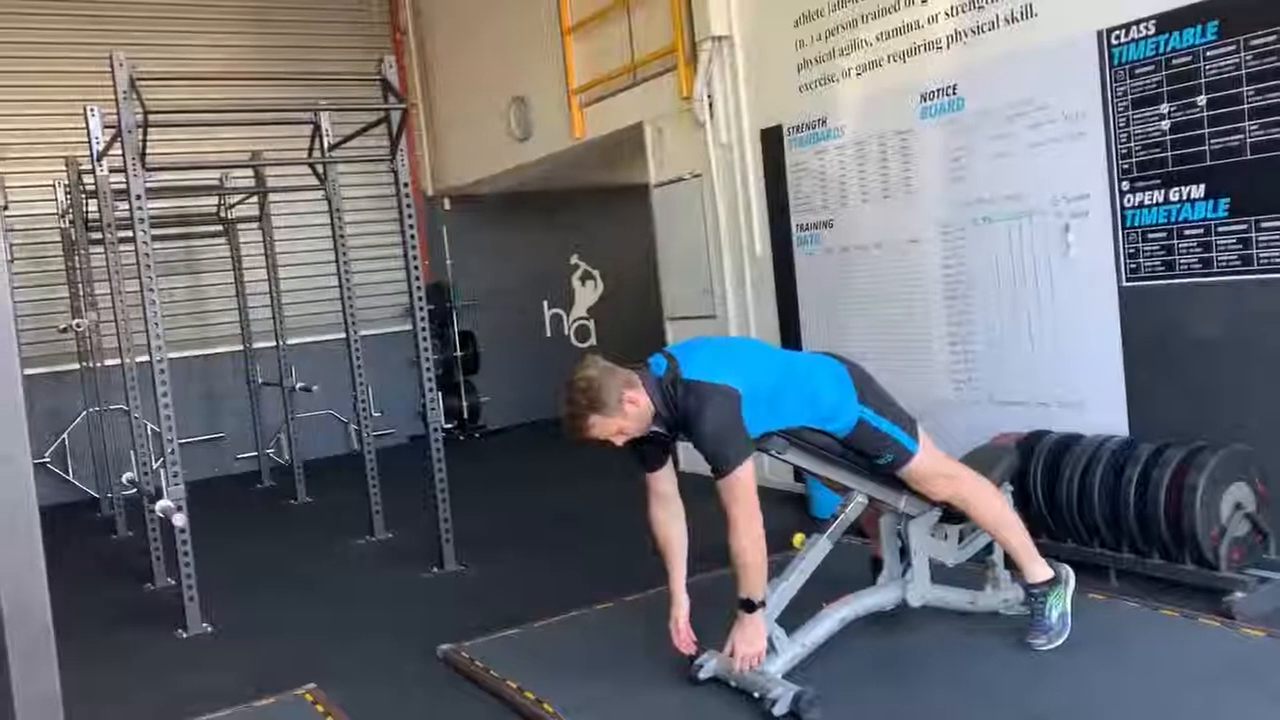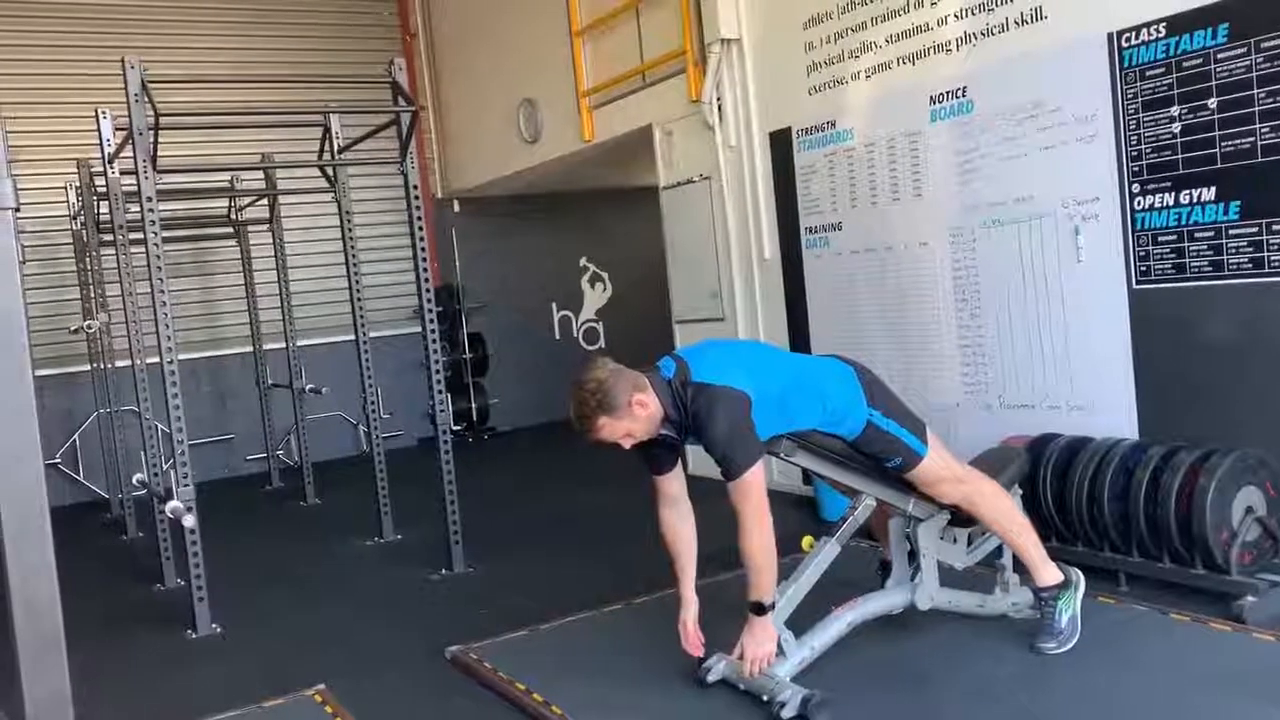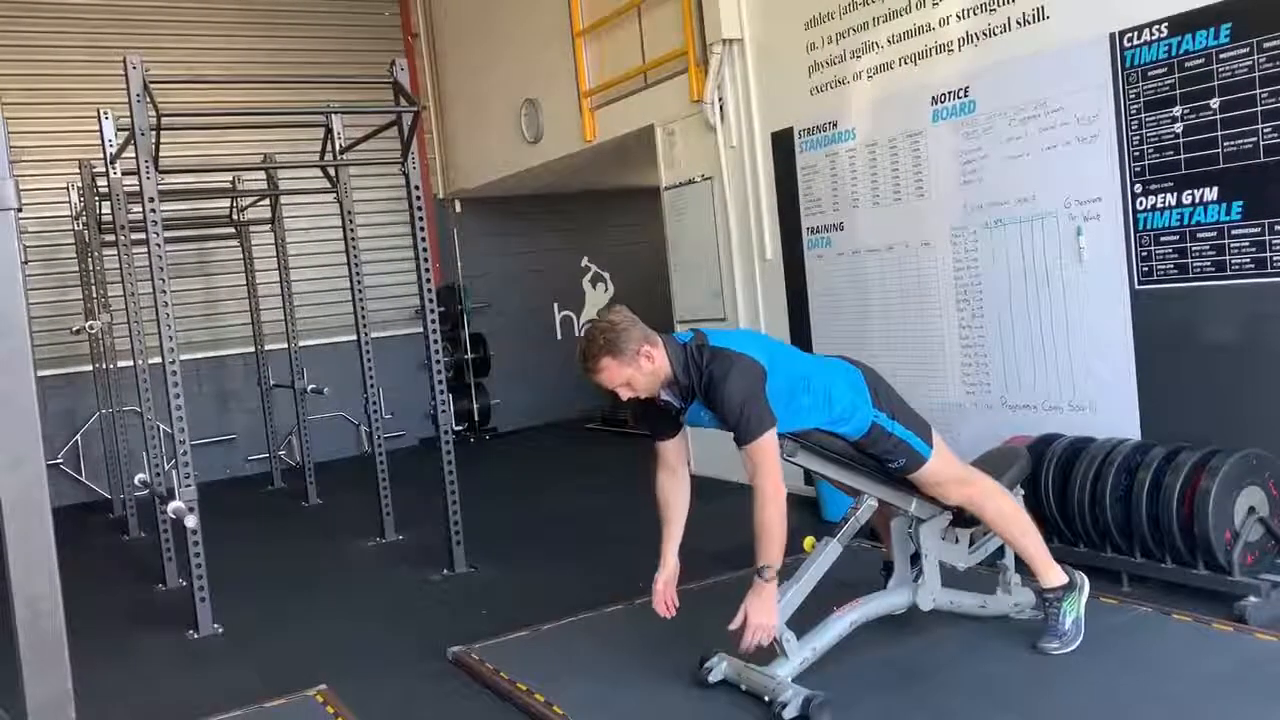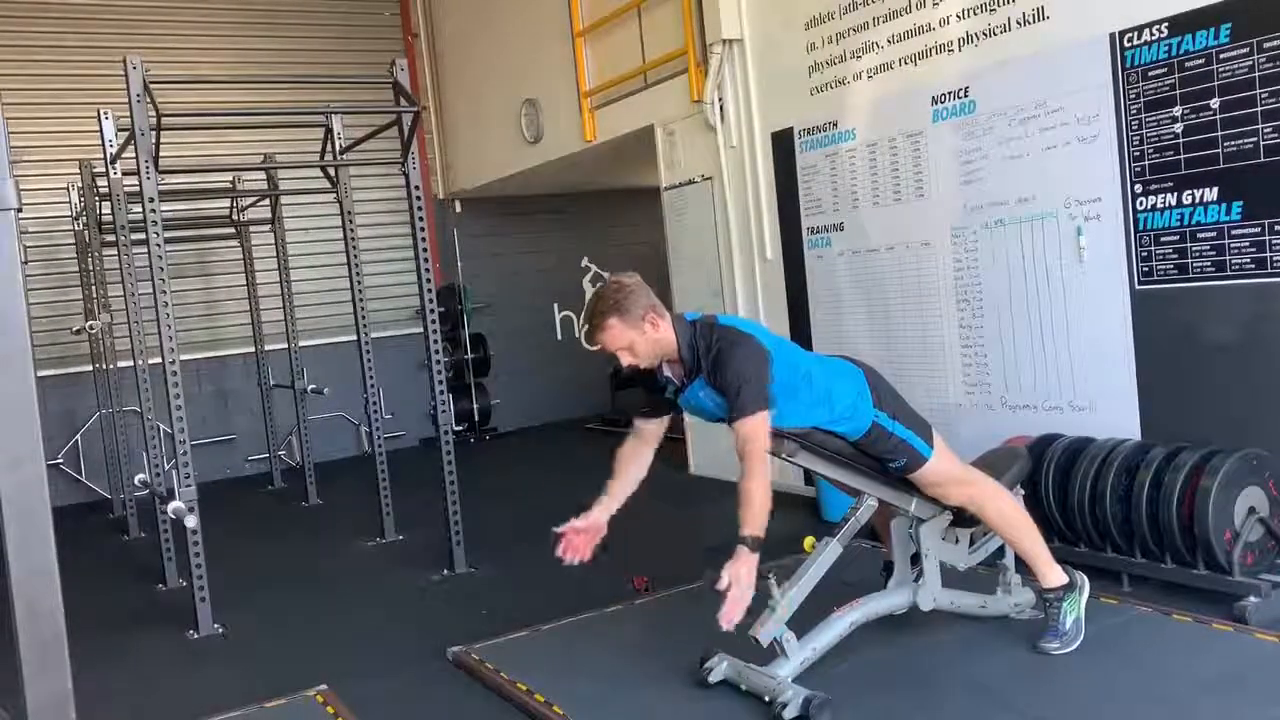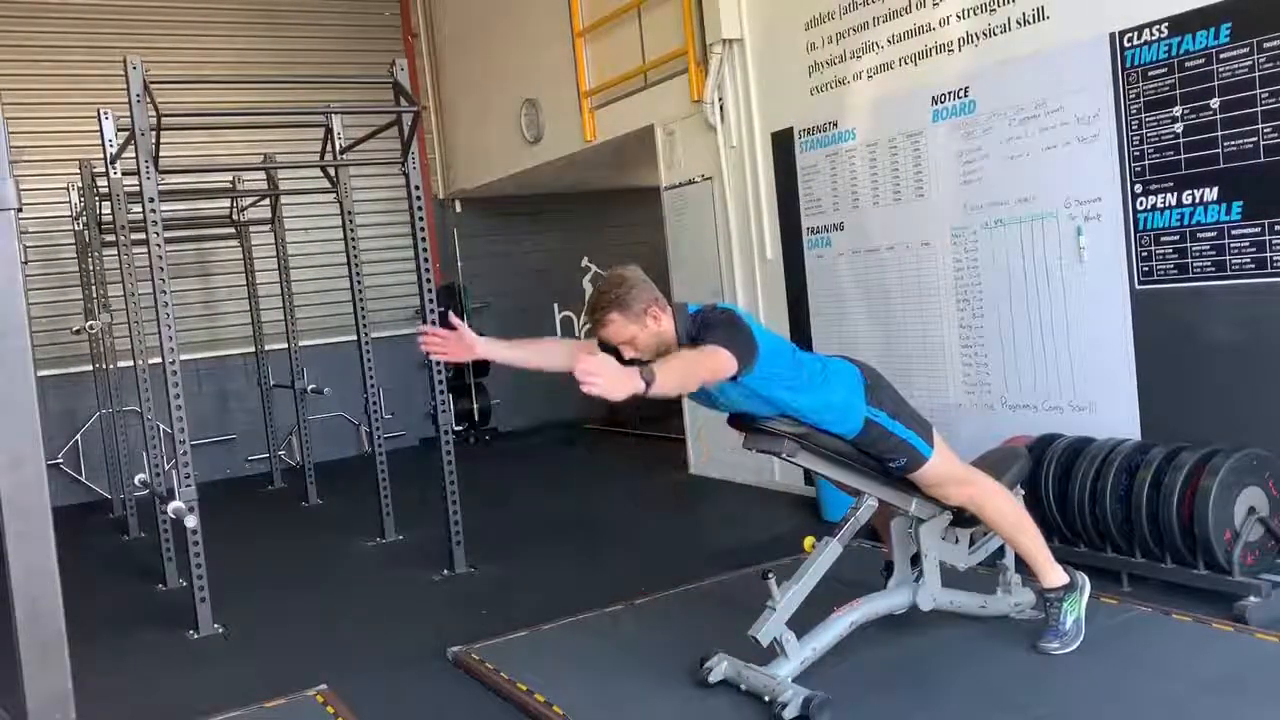
dt=0.7s
person 1, frame 1
left shoulder: (704, 403)
right shoulder: (643, 398)
left elbow: (744, 517)
right elbow: (664, 501)
left wrist: (750, 615)
right wrist: (678, 595)
left hip: (837, 395)
right hip: (805, 409)
left knee: (939, 479)
left ankle: (1044, 580)
person 1, frame 2
left shoulder: (714, 404)
right shoulder: (651, 402)
left elbow: (754, 517)
right elbow: (674, 503)
left wrist: (760, 617)
right wrist: (688, 598)
left hip: (847, 399)
right hip: (813, 410)
left knee: (950, 482)
left ankle: (1055, 584)
person 1, frame 3
left shoulder: (726, 373)
right shoulder: (656, 386)
left elbow: (769, 485)
right elbow: (672, 469)
left wrist: (766, 585)
right wrist: (669, 560)
left hip: (853, 401)
right hip: (815, 419)
left knee: (954, 485)
left ankle: (1059, 585)
person 1, frame 4
left shoulder: (732, 350)
right shoulder: (663, 369)
left elbow: (755, 458)
right elbow: (642, 441)
left wrist: (747, 554)
right wrist: (600, 515)
left hip: (856, 404)
right hip: (818, 424)
left knee: (957, 486)
left ankle: (1060, 585)
person 1, frame 5
left shoulder: (721, 327)
right shoulder: (644, 345)
left elbow: (700, 368)
right elbow: (569, 354)
left wrist: (634, 383)
right wrist: (484, 348)
left hip: (855, 402)
right hip: (819, 421)
left knee: (956, 486)
left ankle: (1060, 587)
right ankle: (910, 571)
